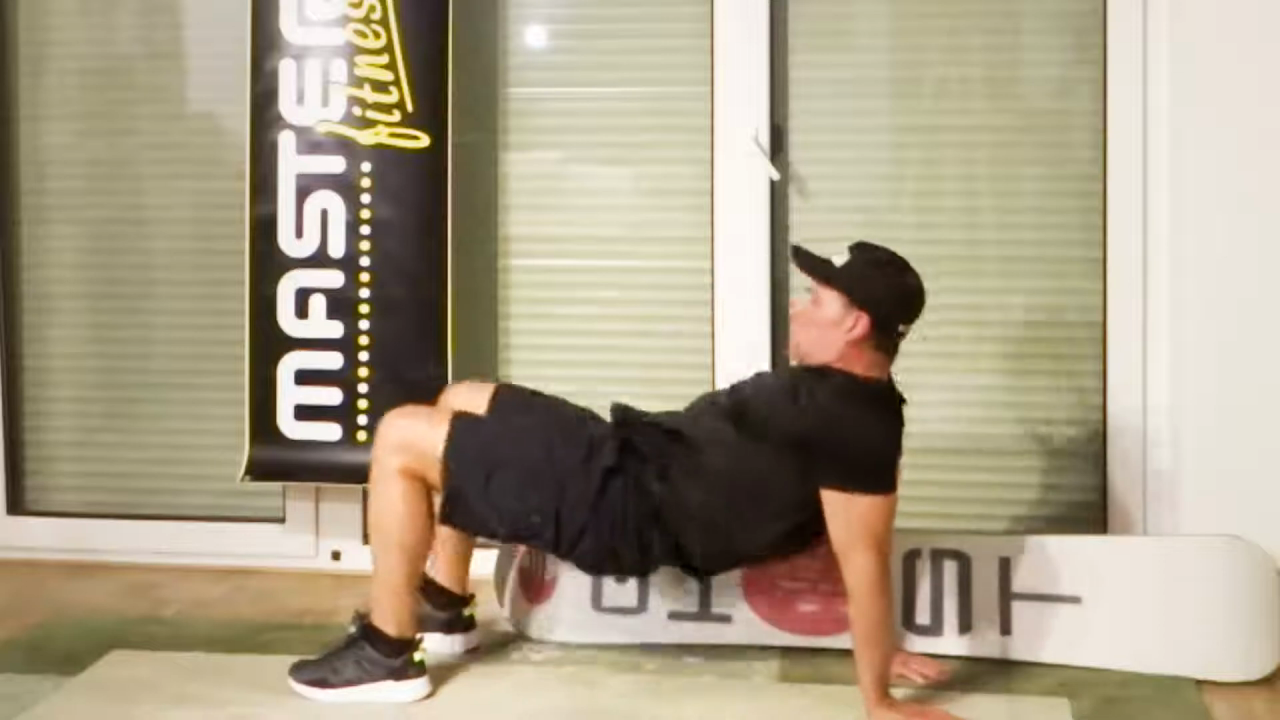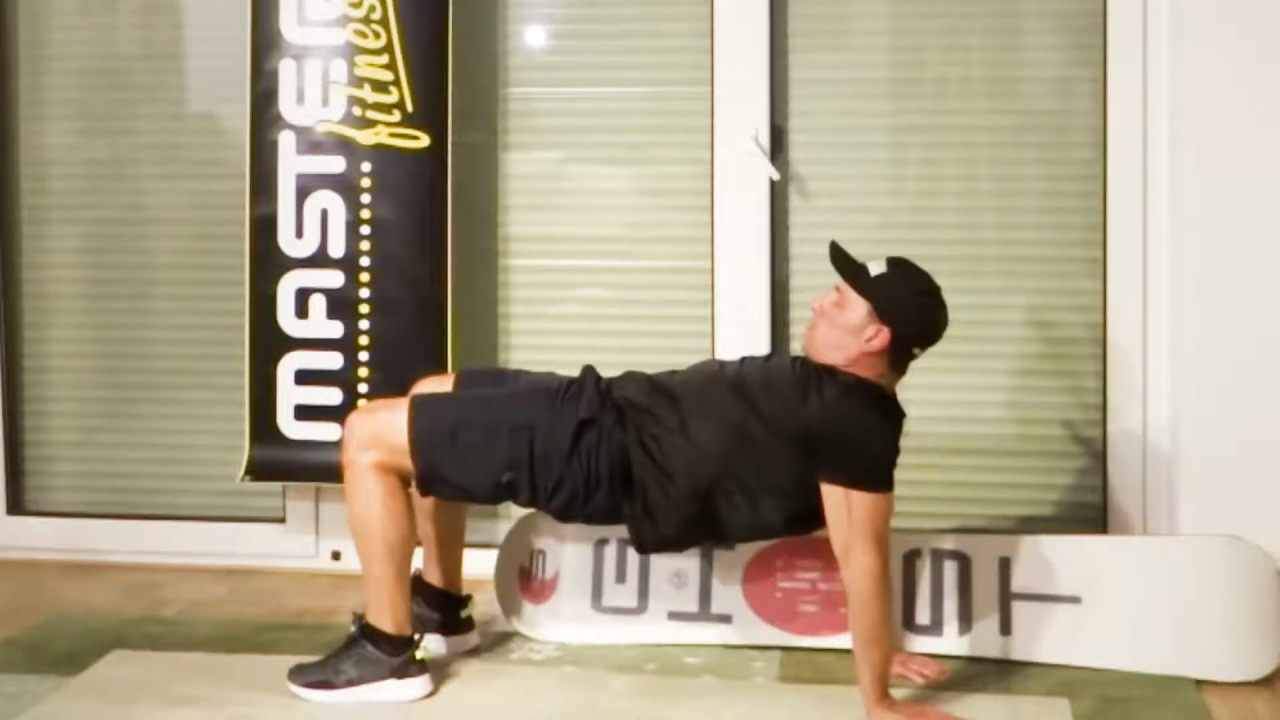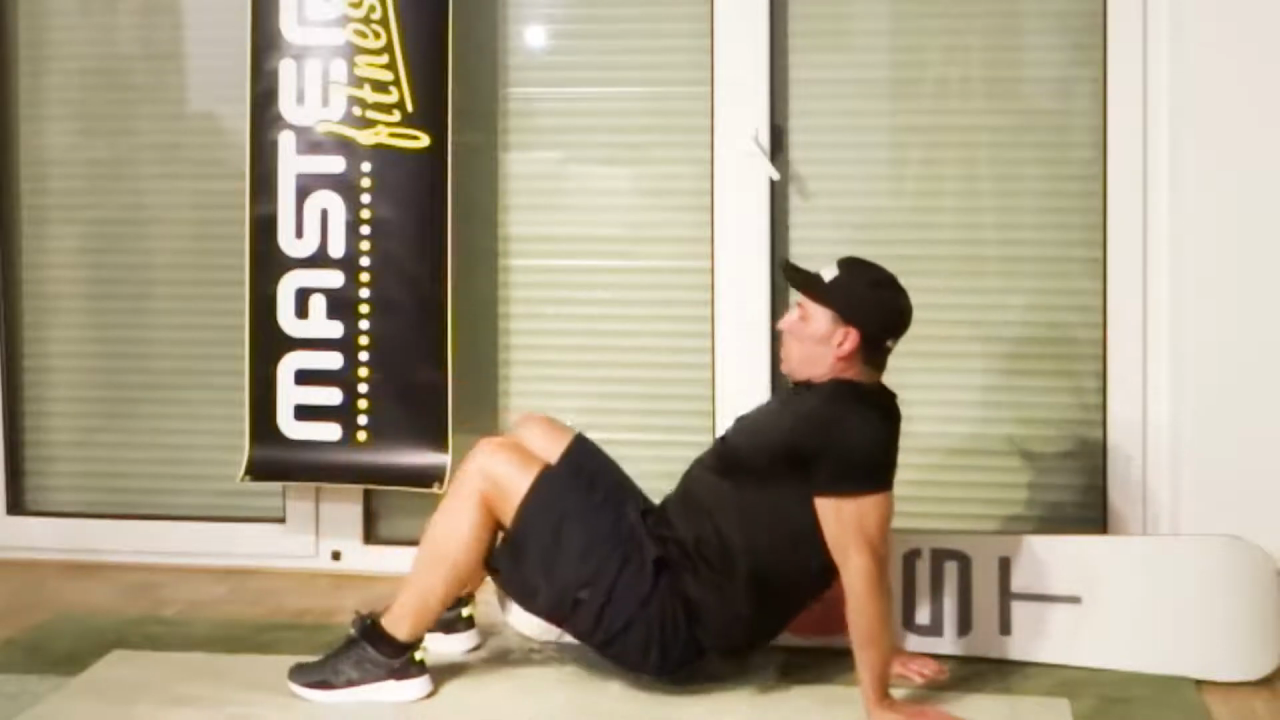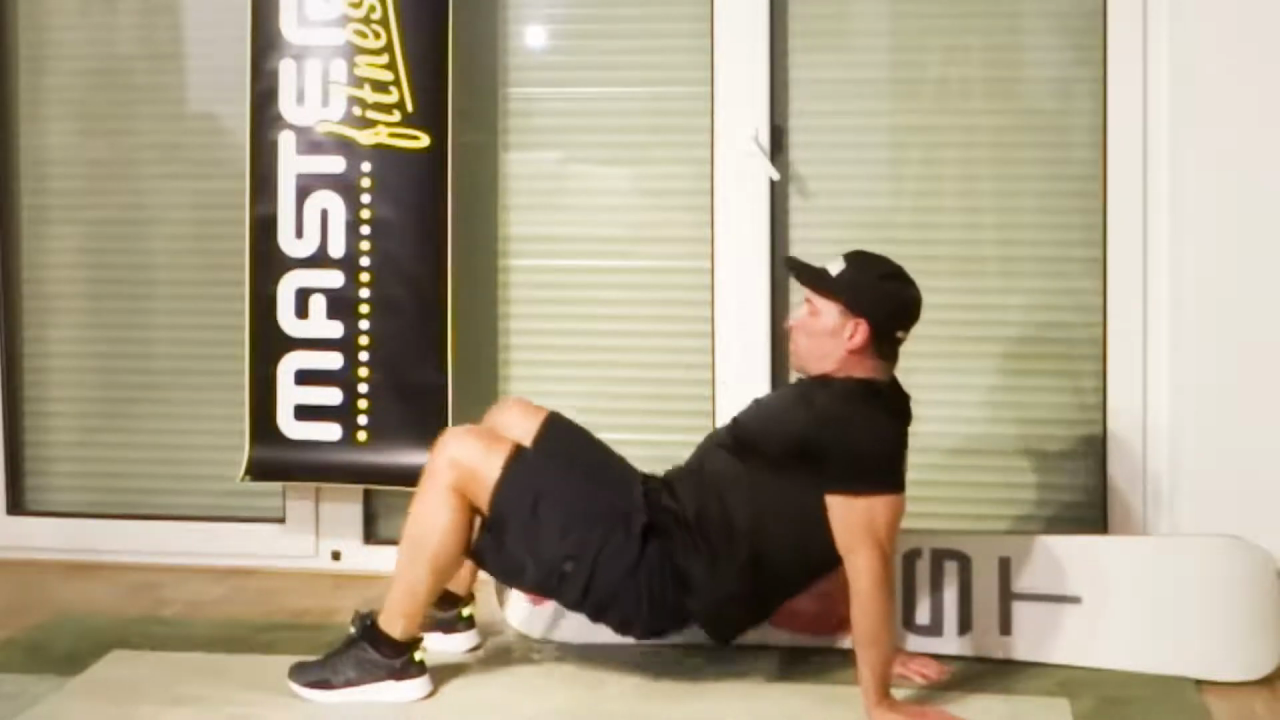
dt=1s
person 1, frame 1
left shoulder: (855, 423)
right shoulder: (846, 395)
left elbow: (864, 558)
left hip: (623, 502)
right hip: (632, 458)
left knee: (402, 437)
right knee: (463, 400)
left ankle: (387, 649)
right ankle: (443, 607)
person 1, frame 2
left shoulder: (854, 422)
right shoulder: (840, 397)
left elbow: (862, 557)
left hip: (599, 453)
left knee: (368, 438)
right knee: (428, 403)
left ankle: (387, 650)
right ankle: (440, 608)
person 1, frame 3
left shoulder: (849, 424)
right shoulder: (830, 403)
left elbow: (861, 561)
left hip: (663, 613)
right hip: (660, 551)
left knee: (489, 465)
right knee: (534, 436)
left ankle: (389, 652)
right ankle: (439, 610)
person 1, frame 4
left shoulder: (859, 423)
right shoulder: (841, 397)
left elbow: (868, 559)
left hip: (659, 572)
right hip: (661, 522)
left knee: (459, 454)
right knee: (510, 417)
left ankle: (388, 651)
right ankle: (439, 607)
